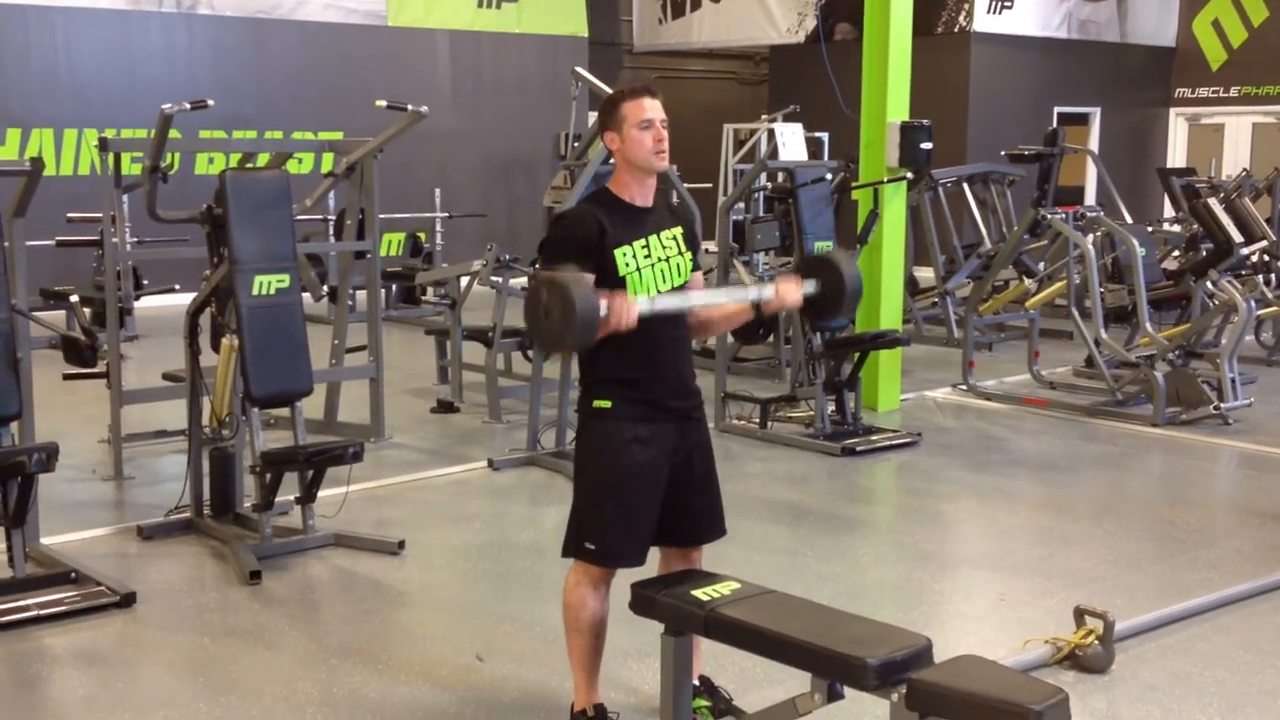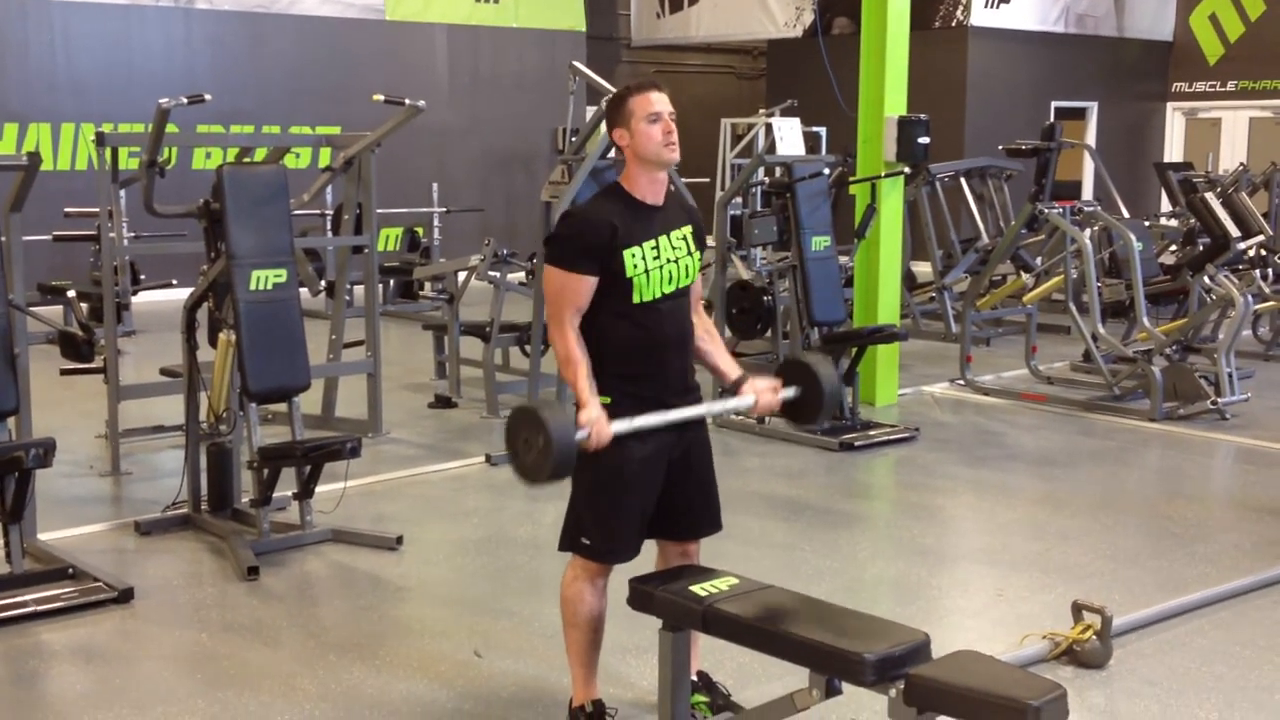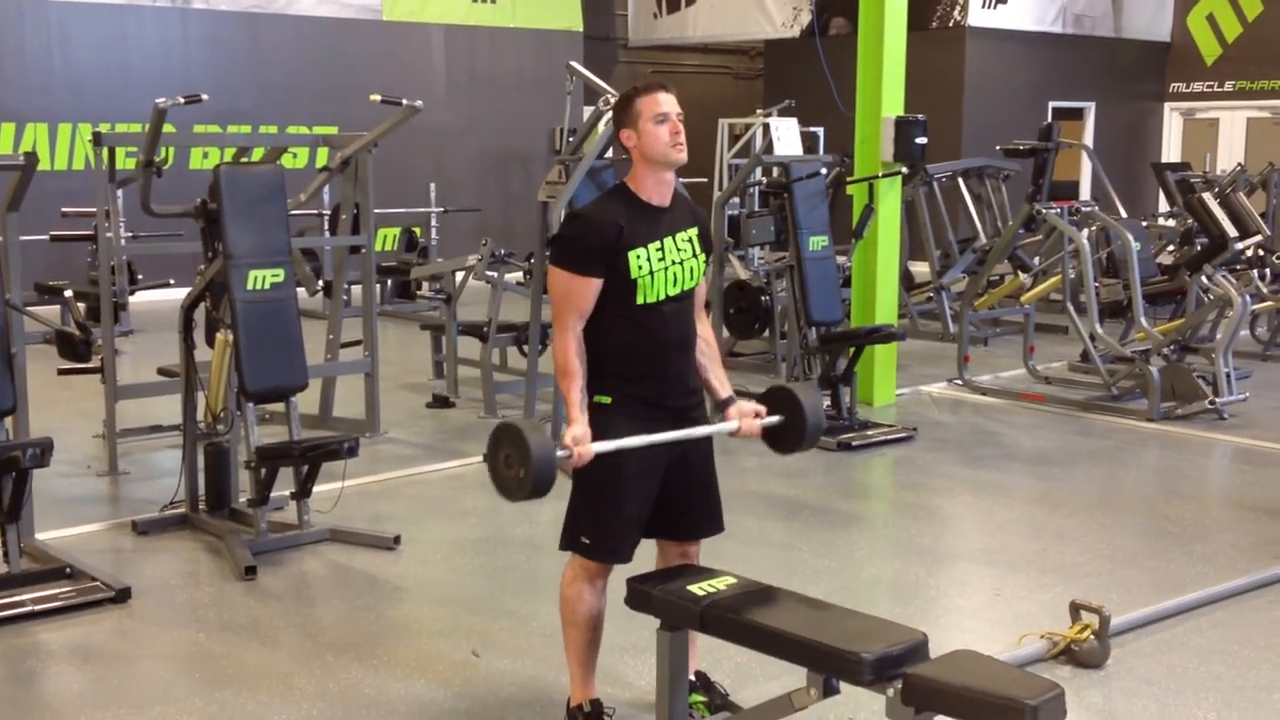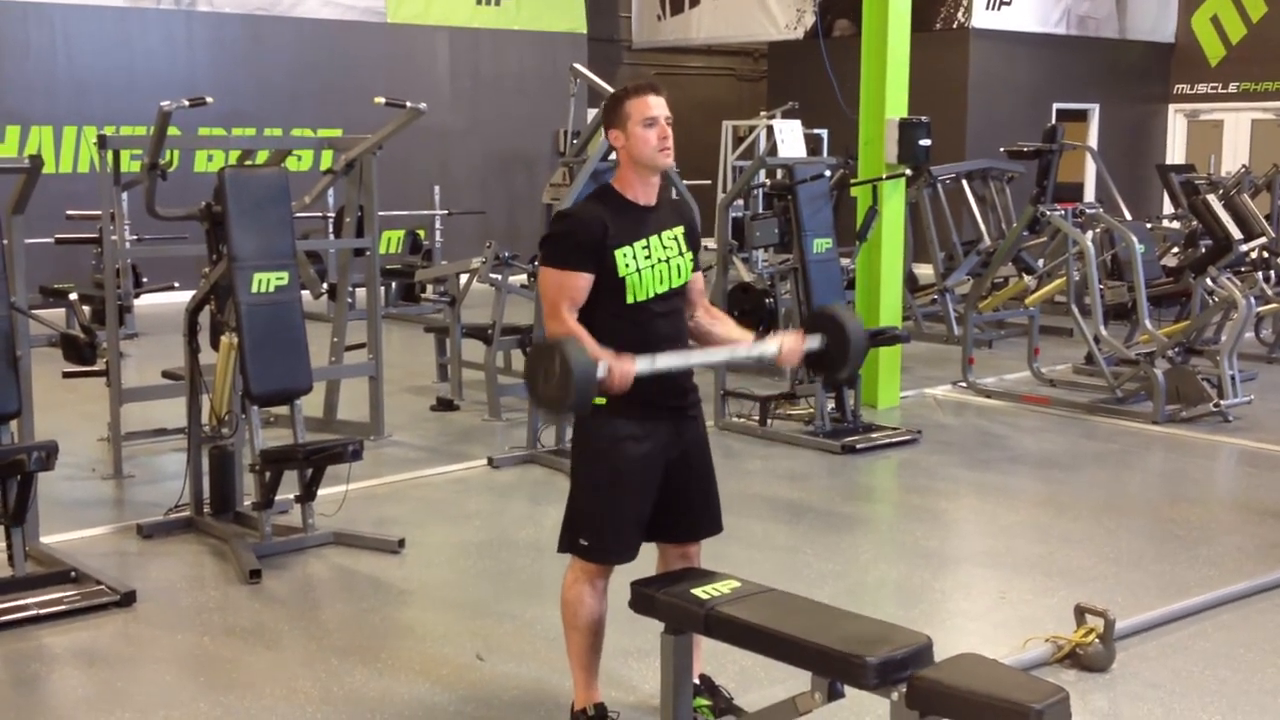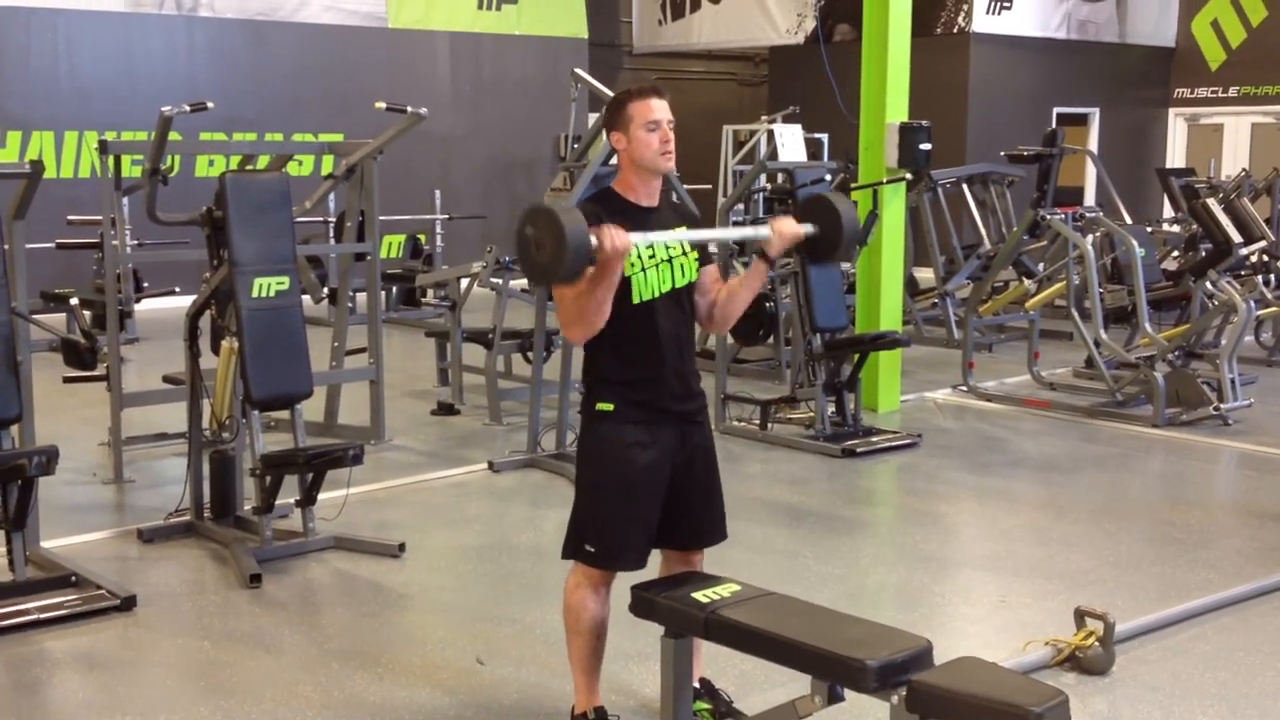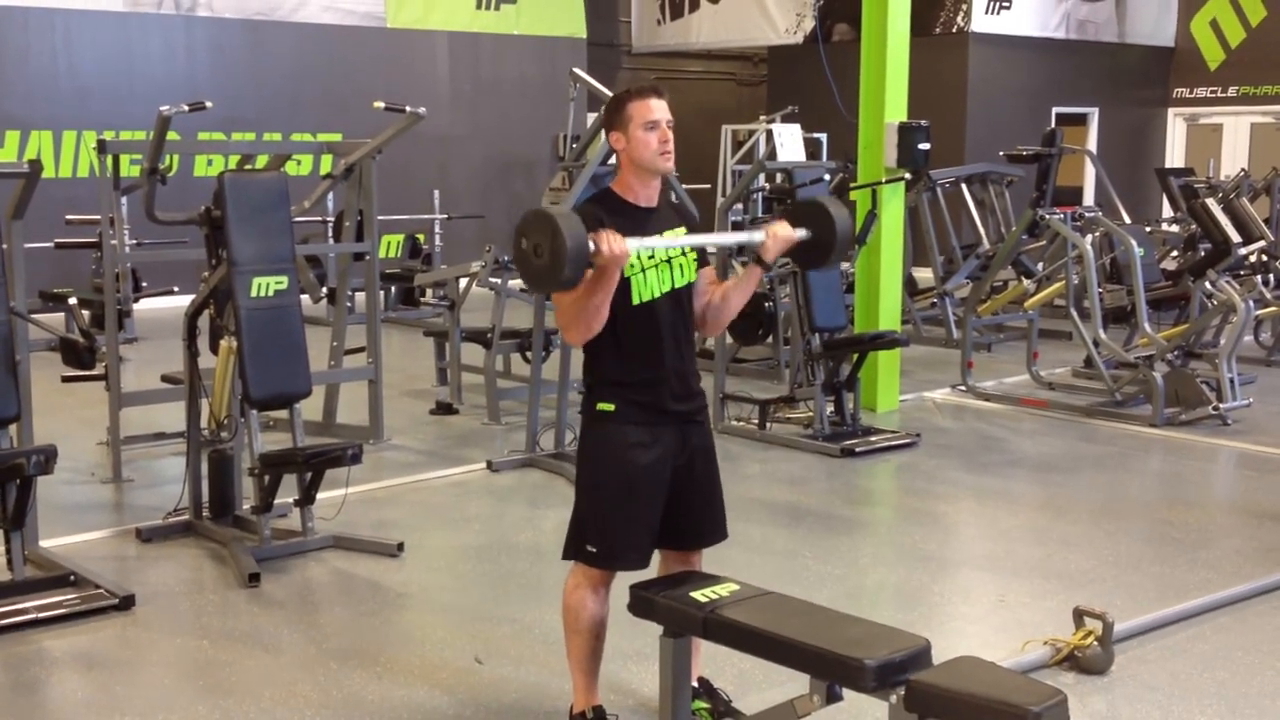
dt=0.3s
person 1, frame 1
left shoulder: (676, 220)
right shoulder: (583, 226)
left wrist: (759, 304)
right wrist: (604, 317)
left hip: (683, 411)
right hip: (618, 418)
left knee: (686, 549)
right knee: (597, 563)
person 1, frame 2
left shoulder: (686, 217)
right shoulder: (592, 224)
right elbow: (562, 324)
left wrist: (739, 377)
right wrist: (588, 404)
left hip: (682, 411)
right hip: (620, 420)
left knee: (684, 545)
right knee: (594, 558)
person 1, frame 3
left shoulder: (692, 218)
right shoulder: (597, 225)
right elbow: (568, 328)
left wrist: (727, 398)
right wrist: (577, 418)
left hip: (684, 412)
right hip: (618, 418)
left knee: (685, 544)
right knee: (594, 558)
person 1, frame 4
left shoulder: (680, 217)
right shoulder: (584, 224)
right elbow: (558, 318)
left wrist: (759, 343)
right wrist: (602, 361)
left hip: (680, 406)
right hip: (615, 415)
left knee: (684, 547)
right knee: (594, 560)
person 1, frame 5
left shoulder: (683, 219)
right shoulder: (592, 222)
left elbow: (716, 318)
right elbow: (577, 329)
left wrist: (766, 257)
right wrist: (610, 264)
left hip: (686, 413)
right hip: (620, 420)
left knee: (687, 553)
right knee: (597, 565)
person 1, frame 6
left shoulder: (683, 219)
right shoulder: (591, 224)
left elbow: (708, 319)
right elbow: (575, 330)
left wrist: (761, 261)
right wrist: (608, 267)
left hip: (686, 412)
right hip: (619, 420)
left knee: (686, 553)
right knee: (597, 565)
